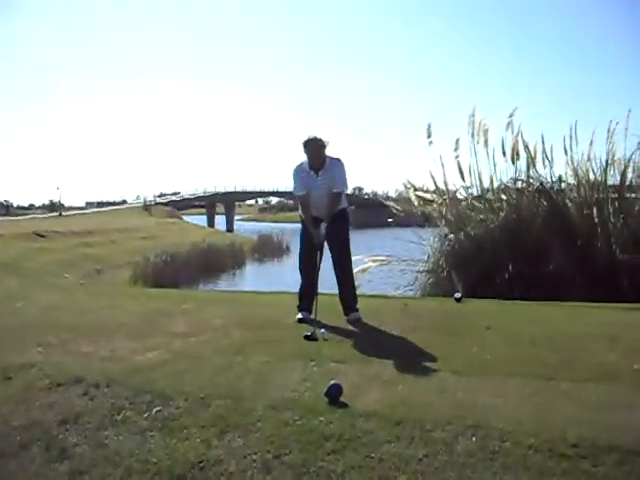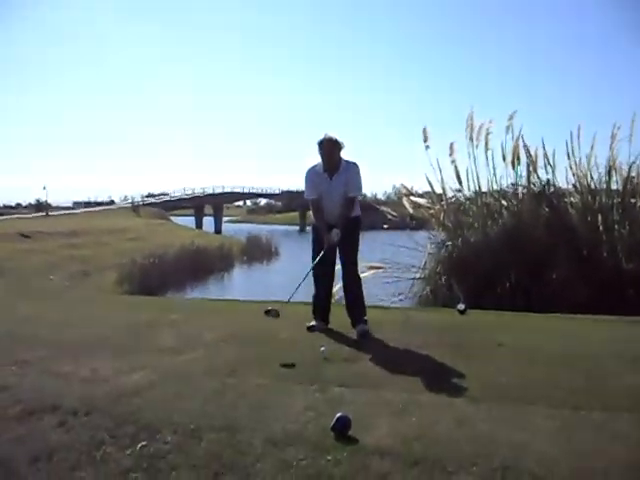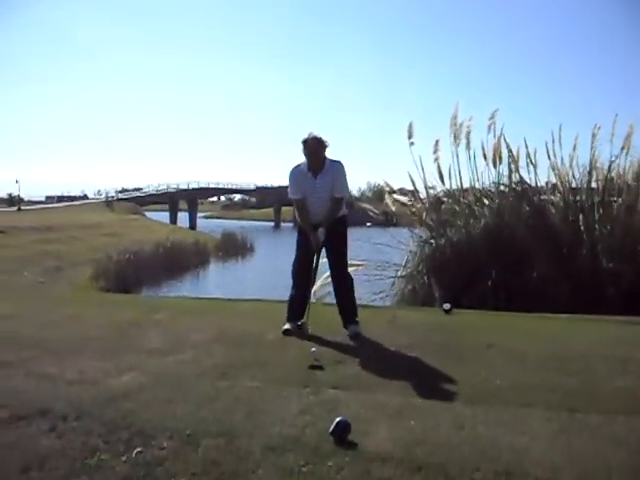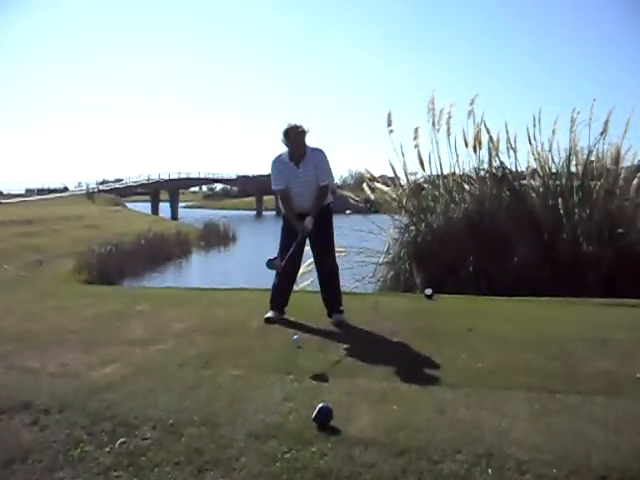
dt=1s
person 1, frame 1
left shoulder: (336, 164)
right shoulder: (299, 171)
left elbow: (336, 196)
right elbow: (303, 202)
left wrist: (326, 225)
right wrist: (314, 231)
left hip: (337, 216)
right hip: (312, 219)
left knee: (342, 263)
right knee: (306, 264)
left ankle: (351, 309)
right ankle: (304, 309)
person 1, frame 2
left shoulder: (352, 169)
right shoulder: (312, 173)
left elbow: (351, 201)
right elbow: (315, 206)
left wrist: (338, 230)
right wrist: (326, 234)
left hip: (349, 223)
right hip: (322, 225)
left knee: (350, 270)
right knee: (321, 272)
left ankle: (359, 321)
right ankle: (321, 318)
person 1, frame 3
left shoulder: (337, 168)
right shoulder: (296, 173)
left elbow: (338, 201)
right elbow: (299, 206)
left wrist: (323, 229)
right wrist: (311, 234)
left hip: (334, 223)
right hip: (307, 225)
left knee: (340, 271)
right knee: (301, 271)
left ankle: (351, 321)
right ankle: (294, 319)
person 1, frame 4
left shoulder: (318, 156)
right shoulder: (278, 163)
left elbow: (324, 188)
right elbow: (283, 196)
left wrist: (311, 218)
right wrist: (297, 223)
left hip: (320, 212)
right hip: (292, 215)
left knee: (326, 261)
right knee: (286, 260)
left ankle: (335, 310)
right ankle: (276, 308)
